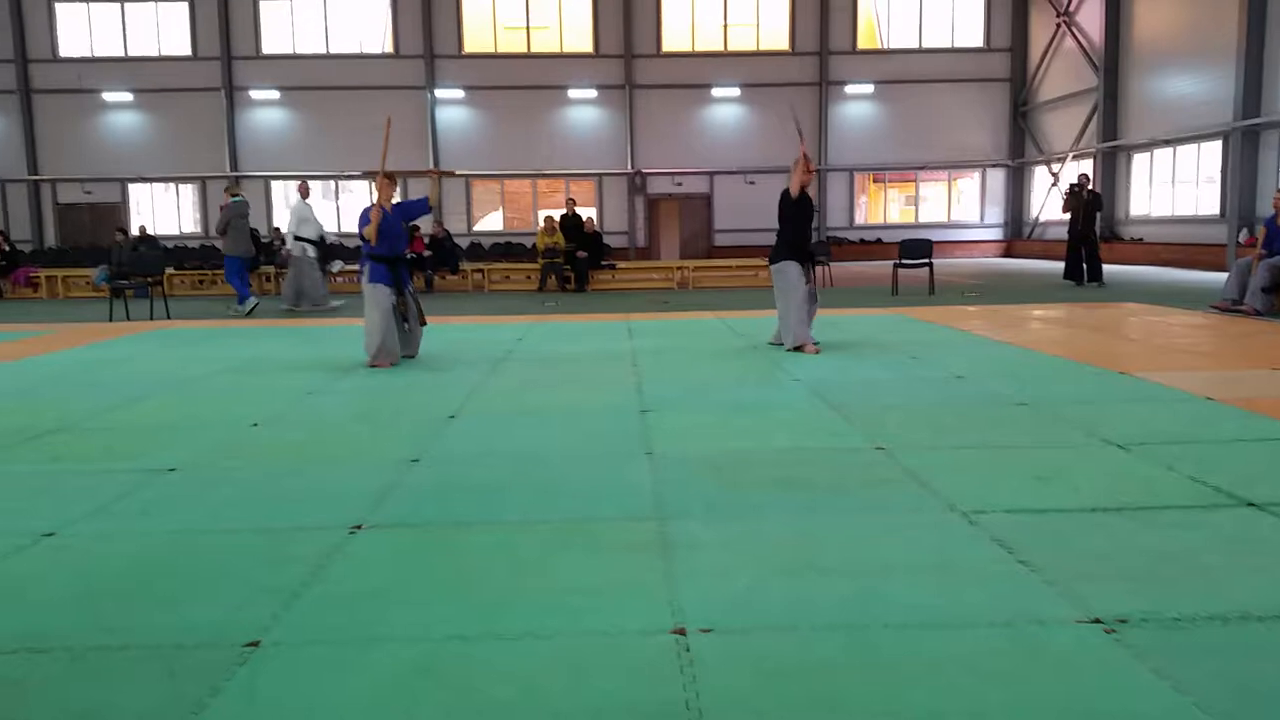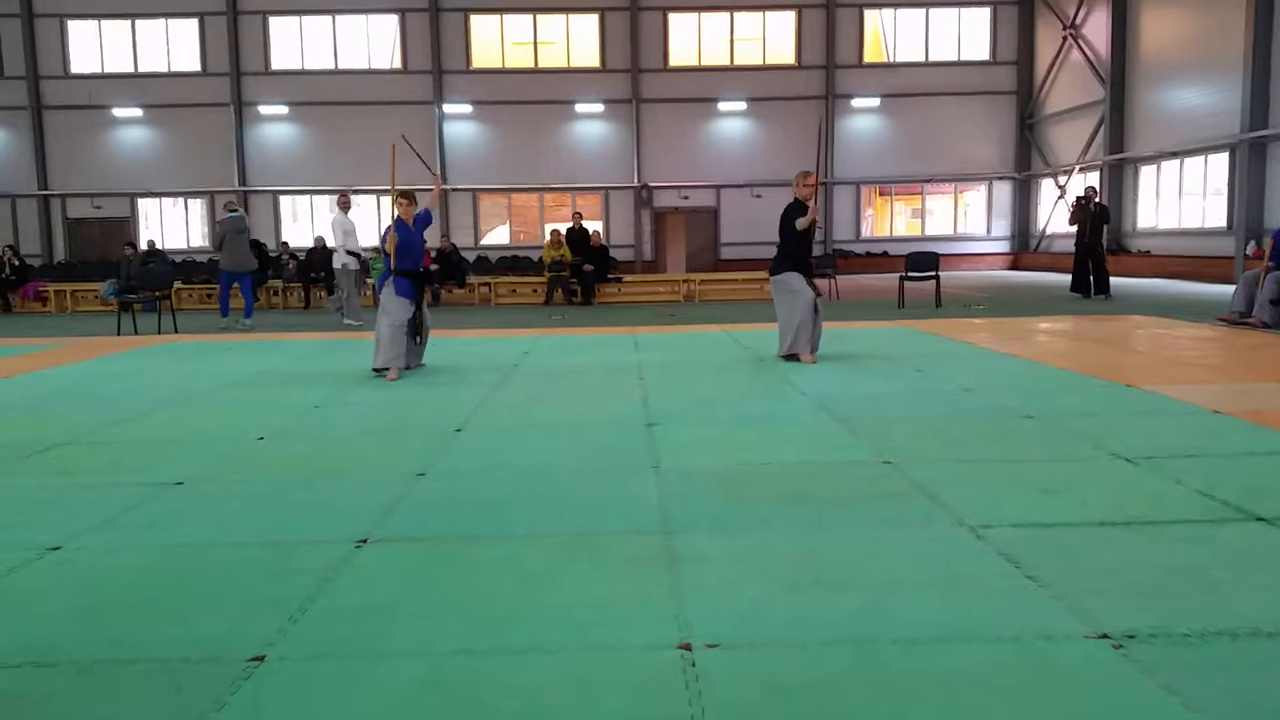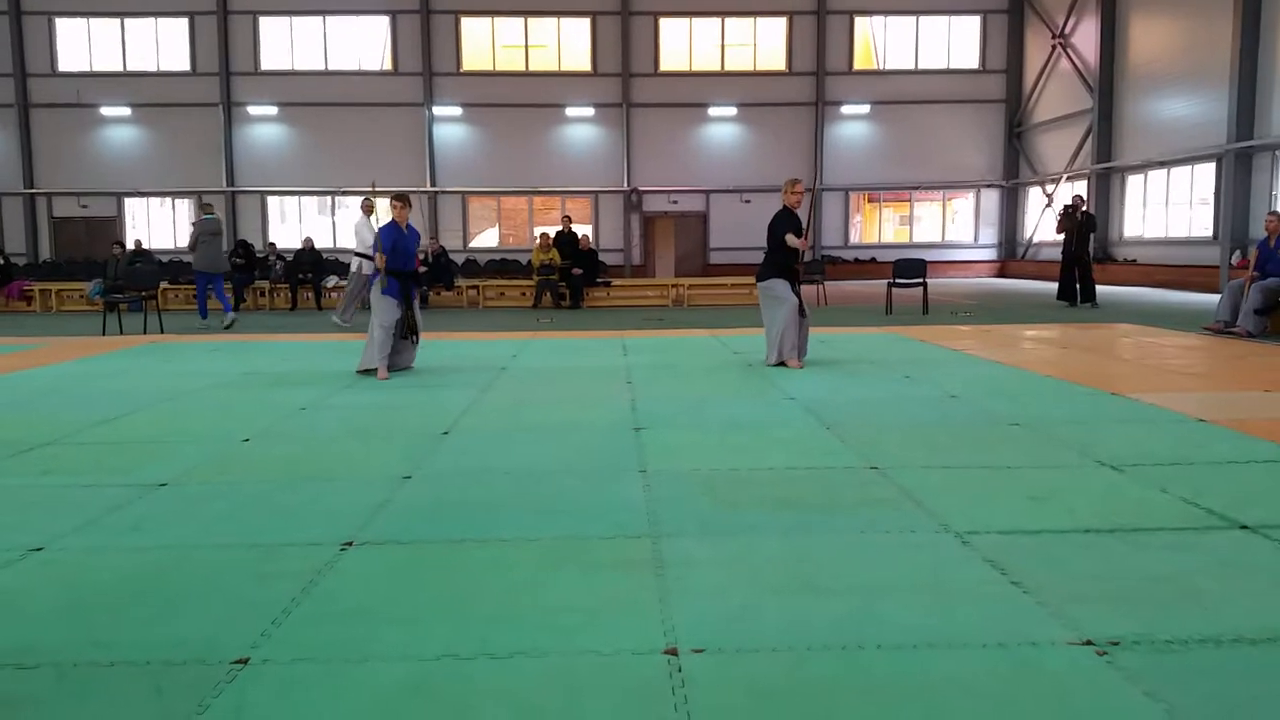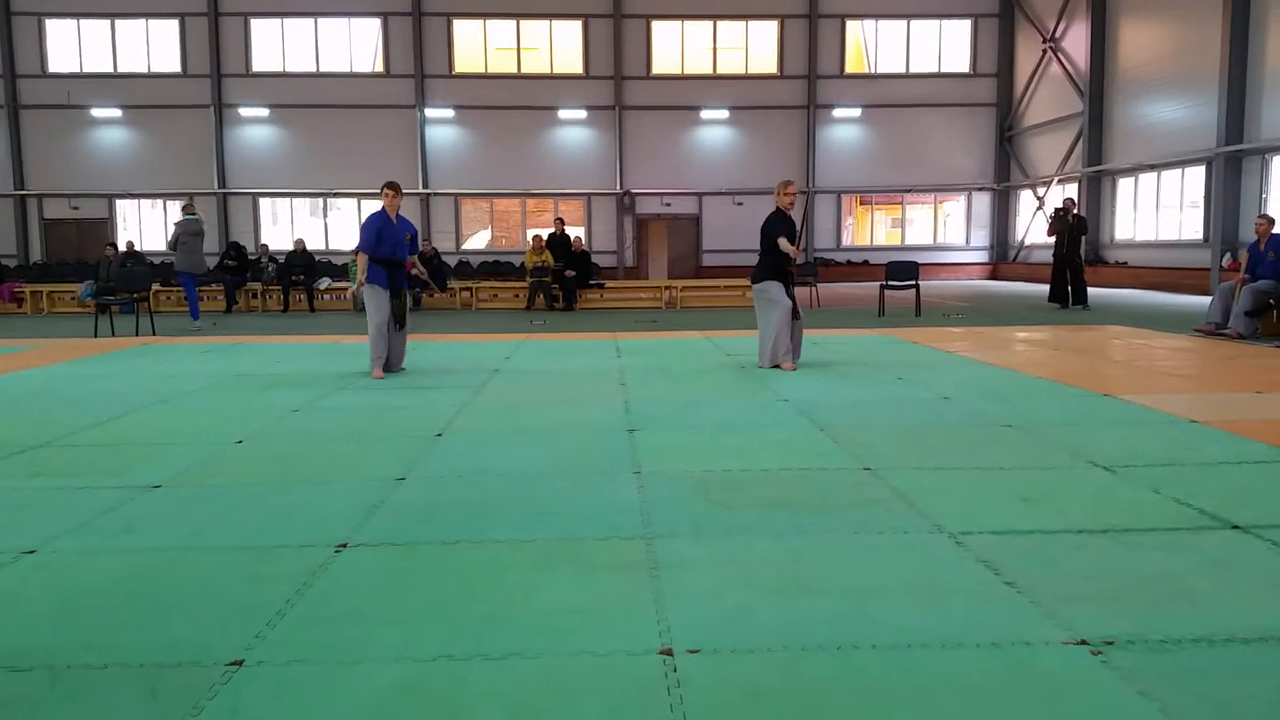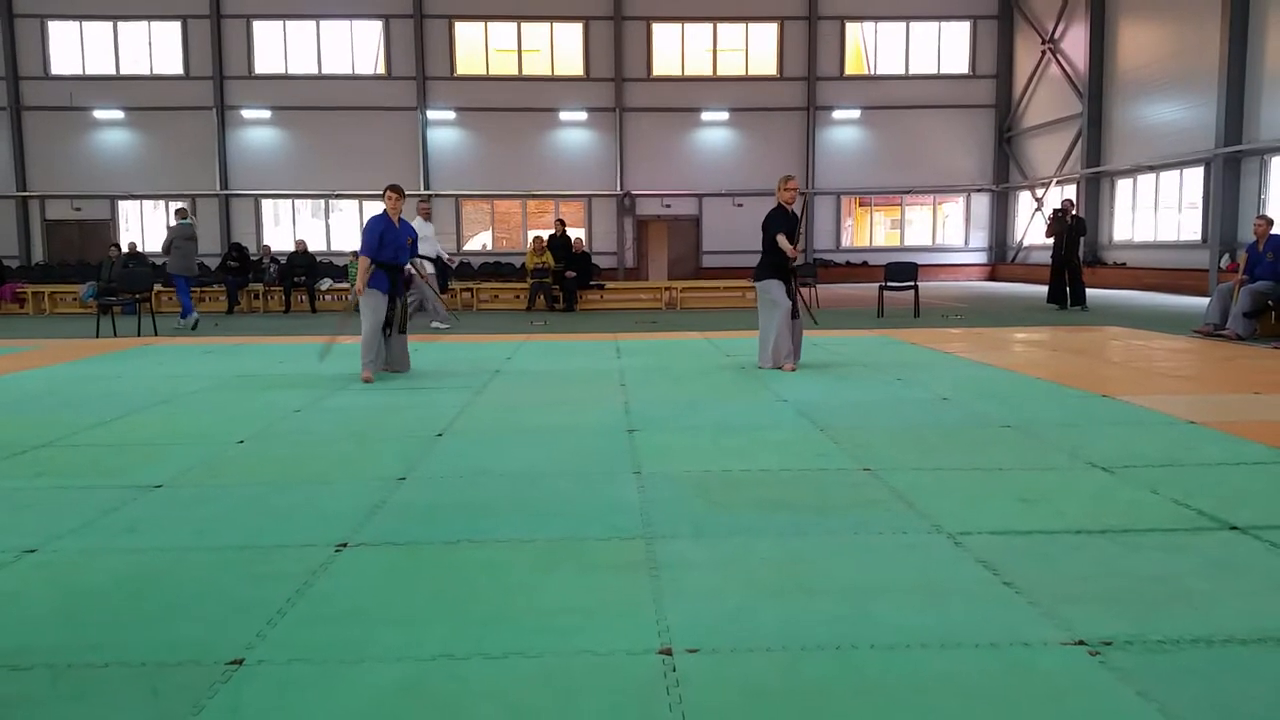
dt=0.3s
person 1, frame 1
left shoulder: (403, 210)
right shoulder: (369, 213)
left elbow: (430, 202)
right elbow: (367, 236)
right wrist: (374, 223)
left hip: (398, 268)
right hip: (377, 269)
left knee: (409, 310)
right knee: (381, 312)
left ankle: (407, 348)
right ankle: (381, 356)
person 1, frame 2
left shoulder: (418, 223)
right shoulder: (394, 230)
left elbow: (429, 208)
right elbow: (388, 250)
left wrist: (437, 187)
right wrist: (389, 245)
left hip: (413, 282)
right hip: (395, 283)
left knee: (419, 324)
right knee: (395, 322)
left ankle: (411, 359)
right ankle: (392, 366)
person 1, frame 3
left shoulder: (413, 232)
right shoulder: (386, 231)
right elbow: (379, 252)
right wrist: (379, 260)
left hip: (405, 284)
right hip: (386, 283)
left knee: (412, 325)
right knee: (384, 323)
left ankle: (399, 361)
right ankle: (381, 365)
person 1, frame 4
left shoulder: (407, 225)
right shoulder: (374, 221)
left elbow: (410, 252)
right elbow: (364, 249)
left wrist: (418, 267)
right wrist: (360, 273)
left hip: (398, 274)
right hip: (377, 273)
left knee: (399, 321)
right knee: (378, 320)
left ankle: (391, 362)
right ankle: (377, 365)
person 1, frame 5
left shoulder: (408, 228)
right shoulder: (375, 223)
left elbow: (410, 255)
right elbow: (366, 253)
right wrist: (360, 280)
left hip: (397, 278)
right hip: (376, 277)
left knee: (397, 325)
right knee: (373, 322)
left ankle: (393, 363)
right ankle: (368, 368)
person 2, frame 1
left shoulder: (805, 198)
right shoulder: (788, 197)
right elbow: (794, 189)
right wrist: (801, 161)
left hip: (800, 256)
right hip: (785, 256)
left knee: (809, 298)
right knee: (796, 297)
left ankle: (785, 337)
right ankle: (801, 341)
person 2, frame 2
left shoulder: (804, 209)
right shoulder: (793, 209)
right elbow: (798, 224)
right wrist: (809, 217)
left hip: (799, 268)
right hip: (785, 269)
left knee: (812, 310)
right knee: (806, 298)
left ankle: (791, 349)
right ankle: (799, 348)
person 2, frame 3
left shoulder: (793, 218)
right shoulder: (782, 218)
right elbow: (788, 238)
right wrist: (798, 243)
left hip: (785, 274)
right hip: (772, 275)
left knee: (799, 315)
right knee: (789, 305)
left ankle: (778, 354)
right ankle: (786, 355)
person 2, frame 4
left shoulder: (788, 220)
right shoulder: (775, 219)
right elbow: (780, 240)
right wrist: (791, 250)
left hip: (780, 276)
right hip: (766, 276)
left knee: (794, 317)
right knee: (783, 308)
left ankle: (777, 356)
right ankle: (780, 357)
person 2, frame 5
left shoulder: (794, 217)
right shoulder: (775, 216)
right elbow: (779, 237)
right wrist: (788, 249)
left hip: (784, 274)
right hip: (769, 274)
left knee: (793, 316)
right knee: (781, 310)
left ankle: (784, 356)
right ankle: (780, 359)
